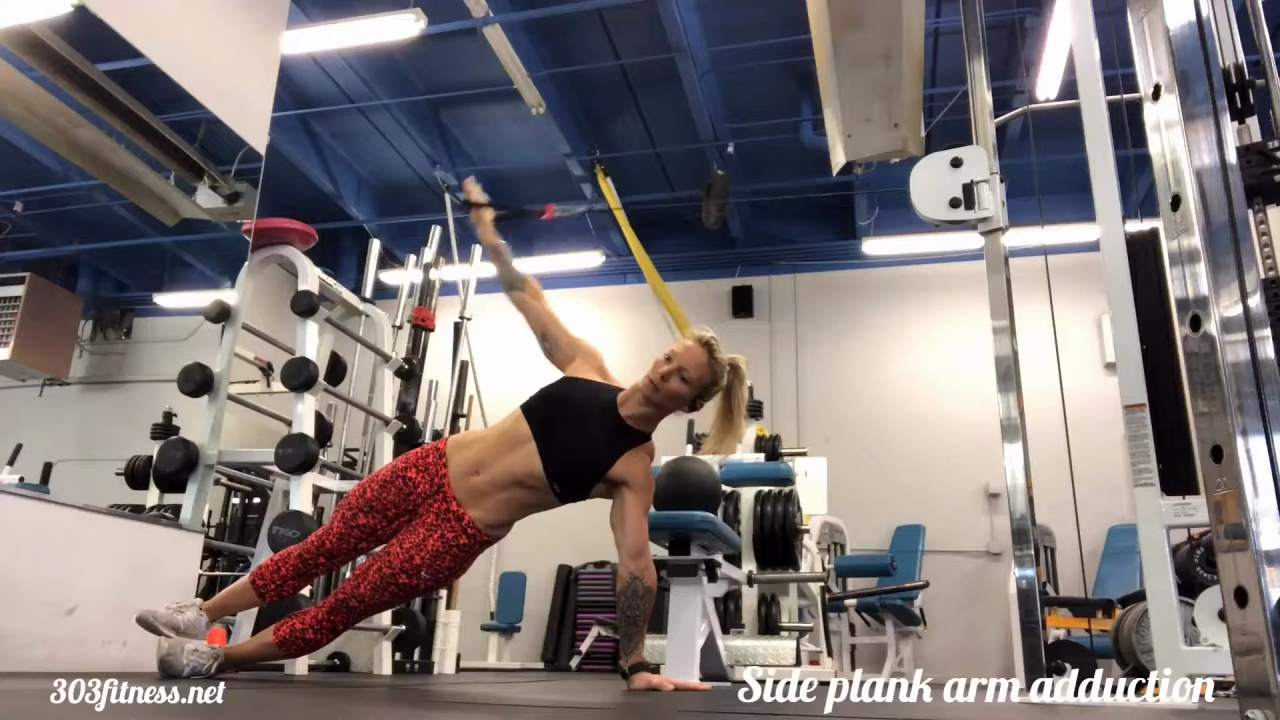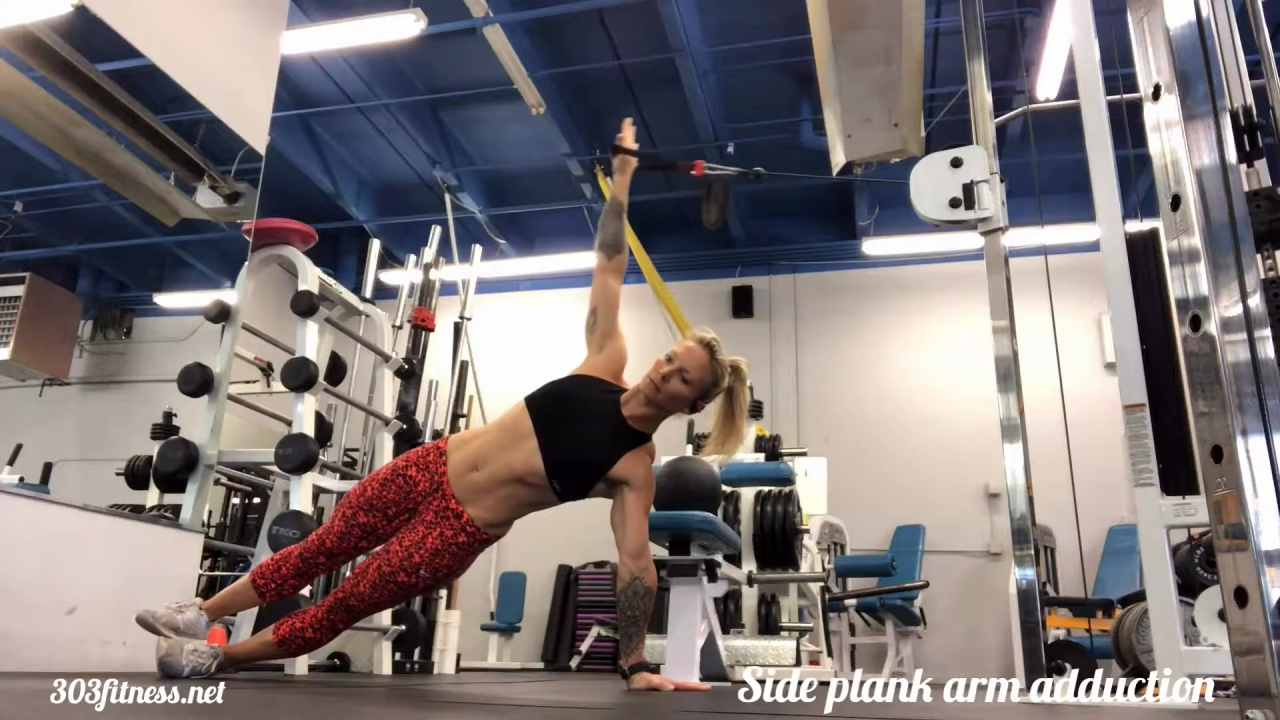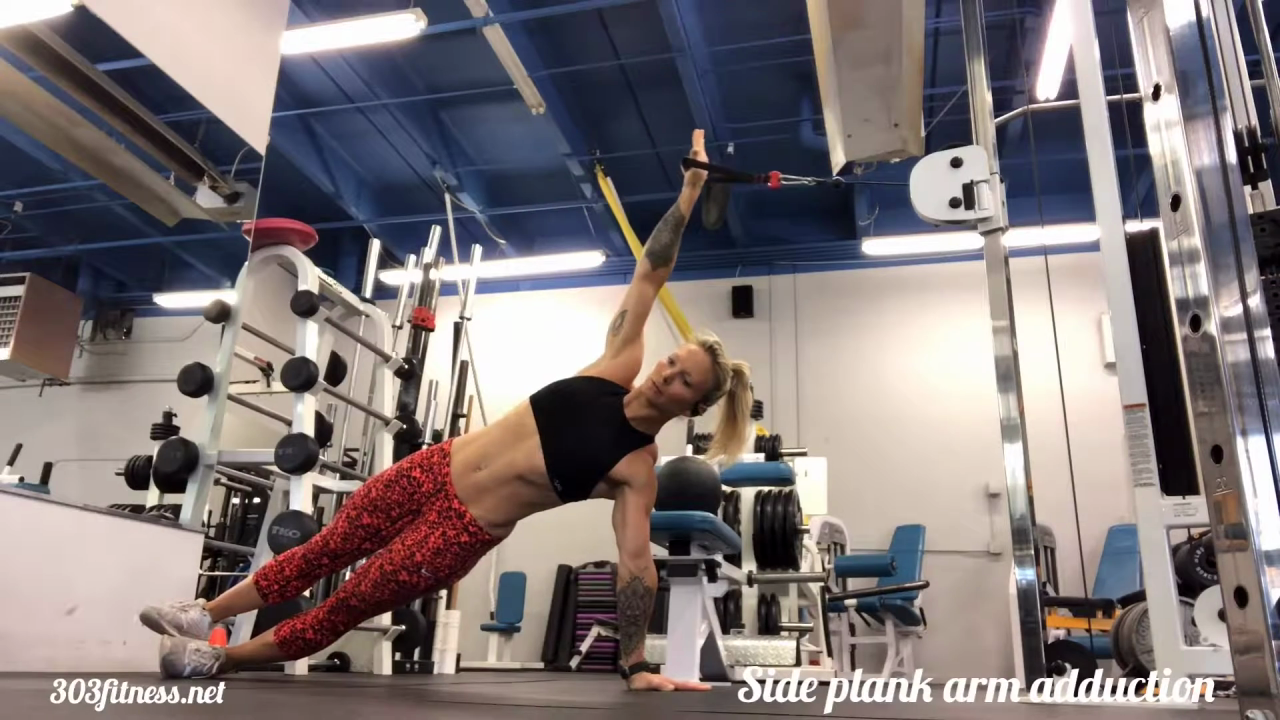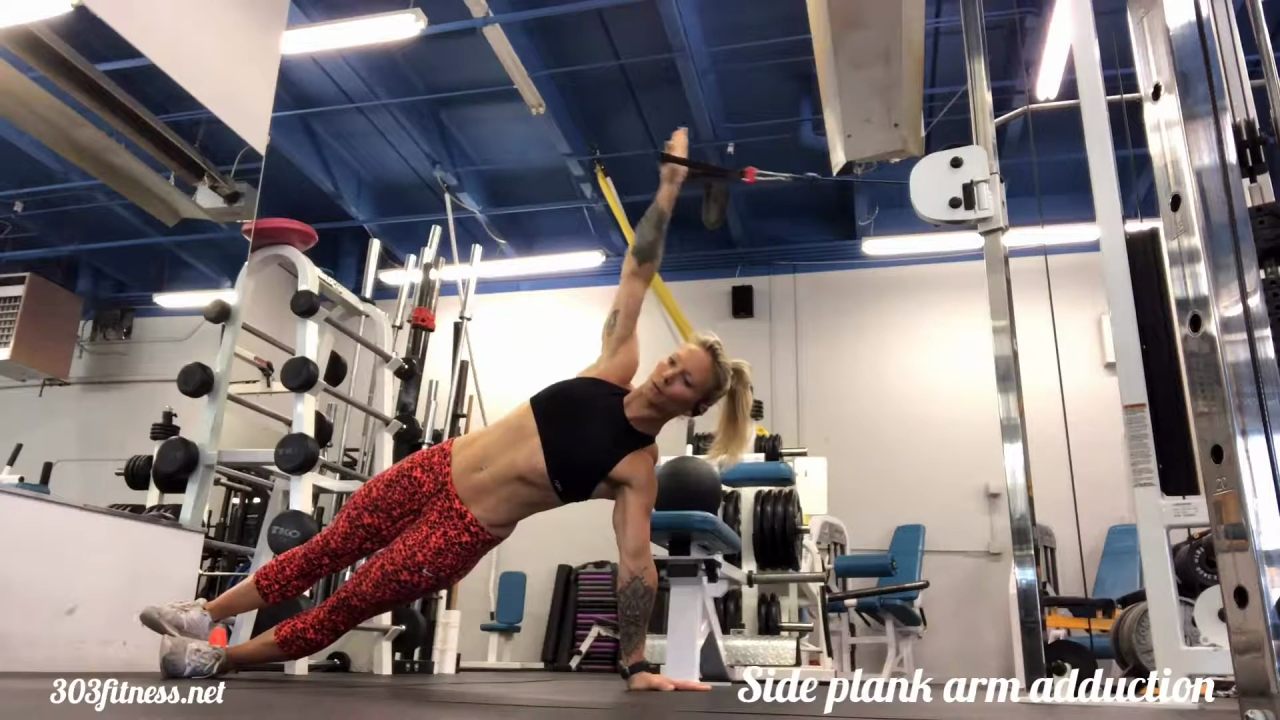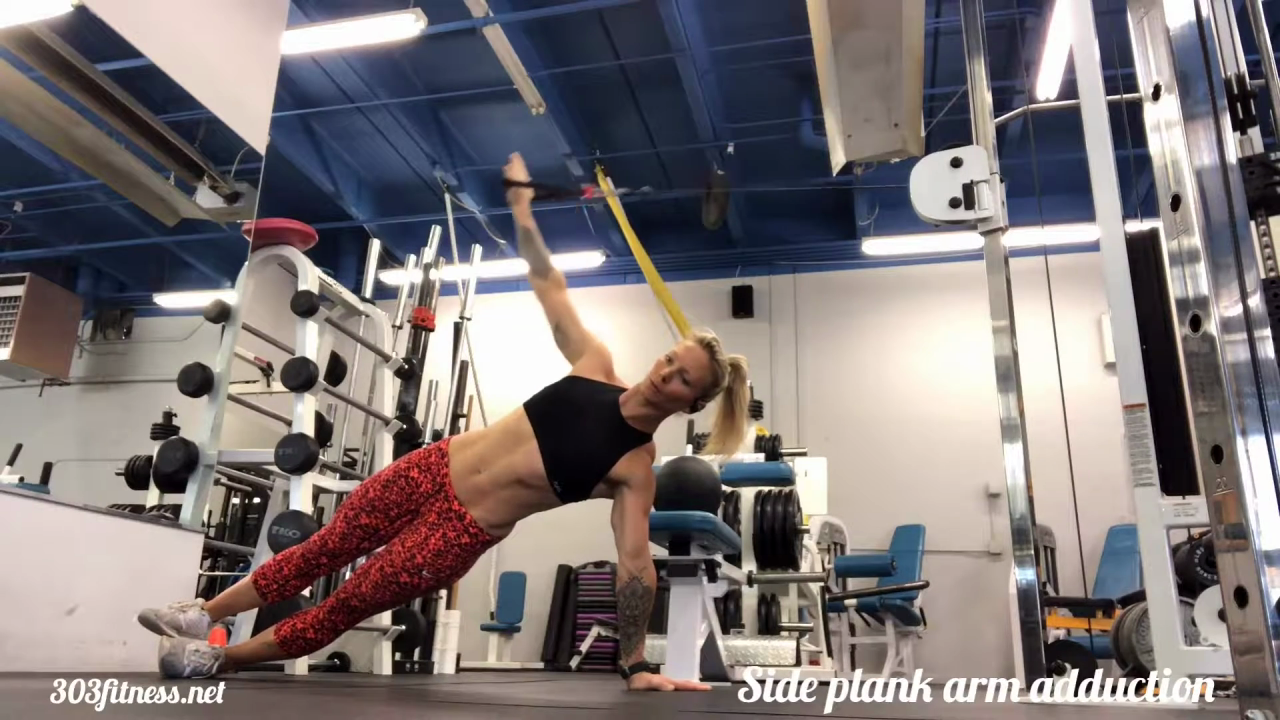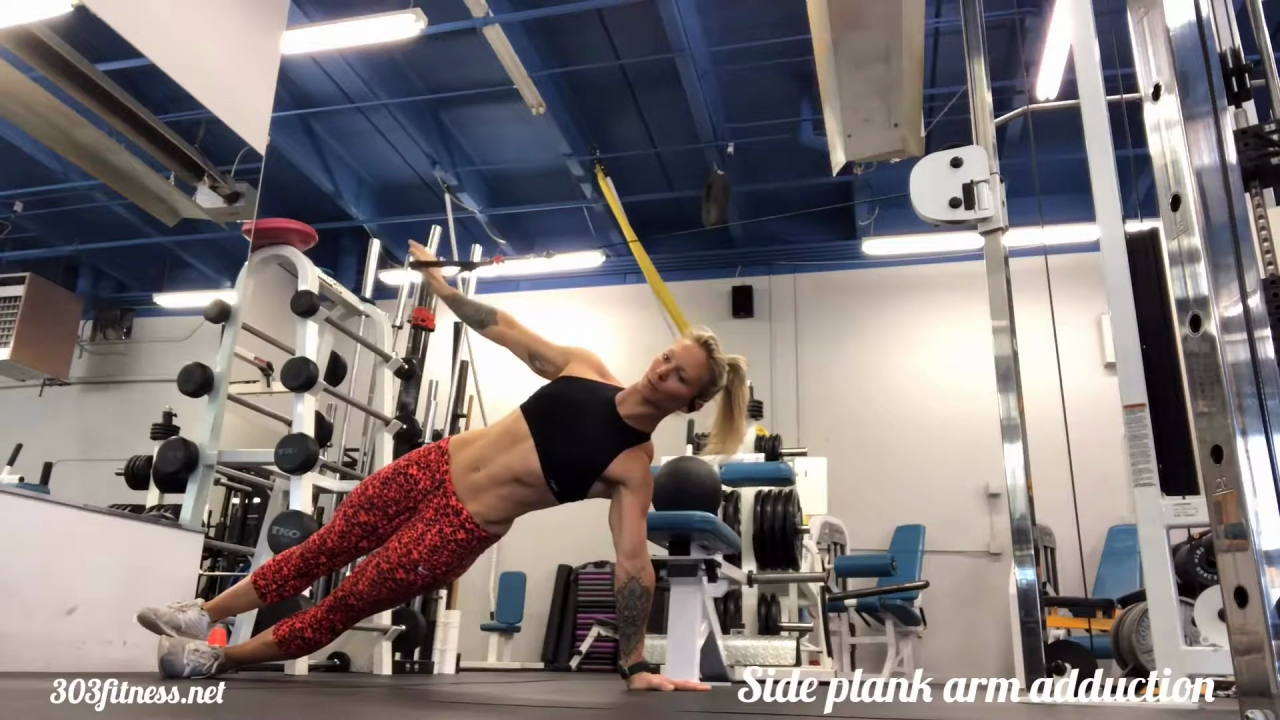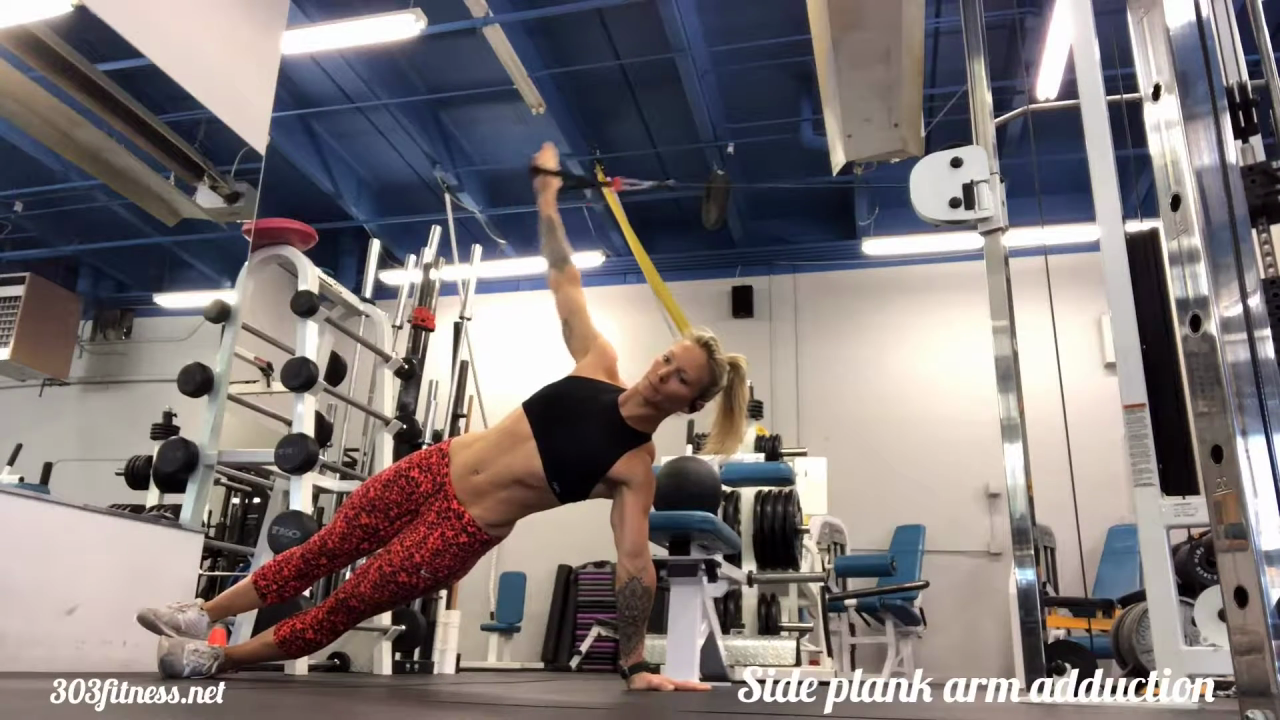
dt=0.7s
person 1, frame 1
left shoulder: (635, 468)
right shoulder: (589, 370)
left elbow: (635, 562)
right elbow: (528, 298)
left wrist: (635, 664)
right wrist: (486, 226)
left hip: (462, 531)
right hip: (435, 469)
left knee: (344, 607)
right knee: (321, 549)
left ankle: (216, 660)
right ankle: (200, 614)
person 1, frame 2
left shoulder: (636, 467)
right shoulder: (605, 367)
left elbow: (636, 561)
right elbow: (609, 268)
left wrist: (635, 663)
right wrist: (621, 173)
left hip: (462, 529)
right hip: (435, 467)
left knee: (342, 606)
right knee: (321, 549)
left ankle: (217, 659)
right ankle: (200, 613)
person 1, frame 3
left shoulder: (638, 469)
right shoulder: (616, 370)
left elbow: (636, 563)
right elbow: (649, 276)
left wrist: (635, 664)
right wrist: (690, 192)
left hip: (464, 531)
right hip: (435, 470)
left knee: (345, 607)
right knee: (323, 550)
left ankle: (219, 659)
right ankle: (204, 614)
person 1, frame 4
left shoulder: (638, 469)
right shoulder: (614, 374)
left elbow: (636, 562)
right elbow: (637, 273)
left wrist: (635, 664)
right wrist: (670, 188)
left hip: (465, 532)
right hip: (438, 470)
left knee: (344, 608)
right knee: (325, 552)
left ankle: (218, 660)
right ankle: (205, 613)
person 1, frame 5
left shoulder: (637, 468)
right shoulder: (596, 368)
left elbow: (636, 561)
right elbow: (551, 292)
left wrist: (635, 664)
right wrist: (522, 211)
left hip: (464, 531)
right hip: (436, 469)
left knee: (344, 608)
right knee: (325, 549)
left ankle: (218, 659)
right ankle: (202, 614)
person 1, frame 6
left shoulder: (635, 467)
right shoulder: (587, 369)
left elbow: (634, 562)
right elbow: (504, 328)
left wrist: (635, 664)
right wrist: (438, 280)
left hip: (464, 528)
right hip: (438, 466)
left knee: (345, 605)
right knee: (323, 549)
left ankle: (220, 658)
right ankle: (204, 613)
person 1, frame 7
left shoulder: (636, 466)
right shoulder: (599, 367)
left elbow: (635, 559)
right elbow: (563, 279)
left wrist: (635, 663)
right wrist: (549, 190)
left hip: (464, 532)
right hip: (437, 469)
left knee: (345, 608)
right knee: (322, 550)
left ankle: (218, 659)
right ankle: (201, 614)
